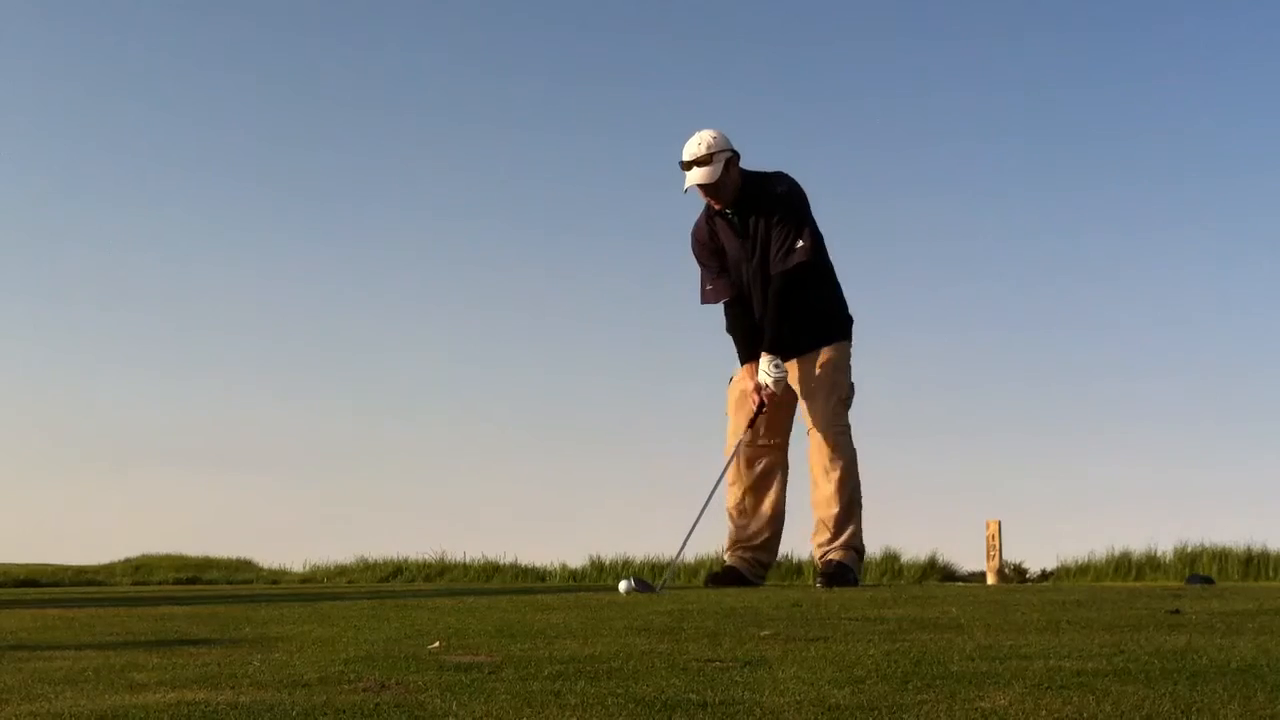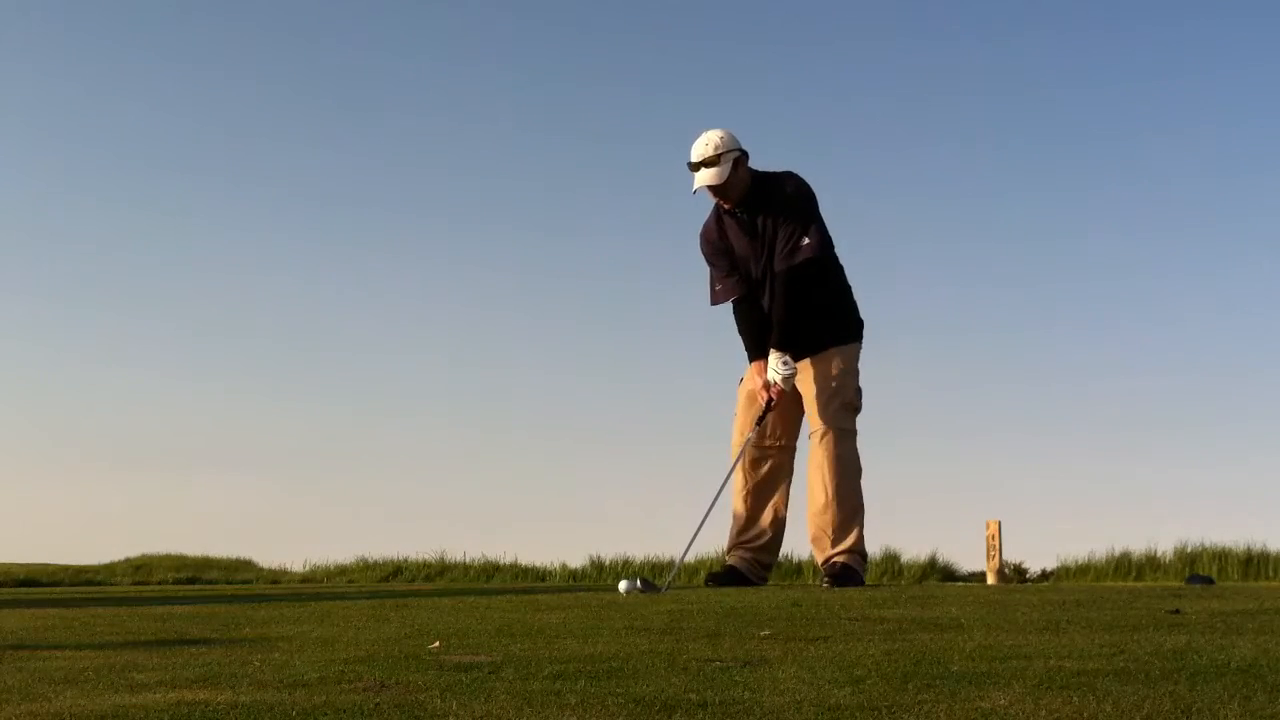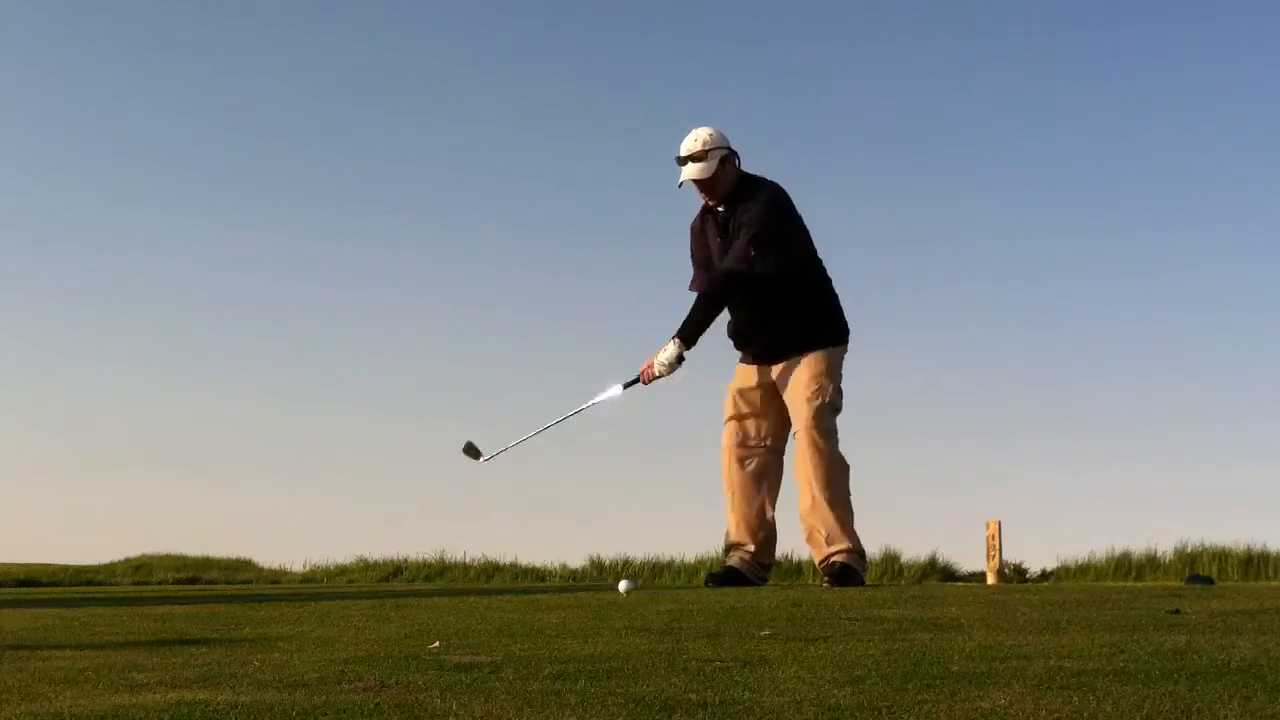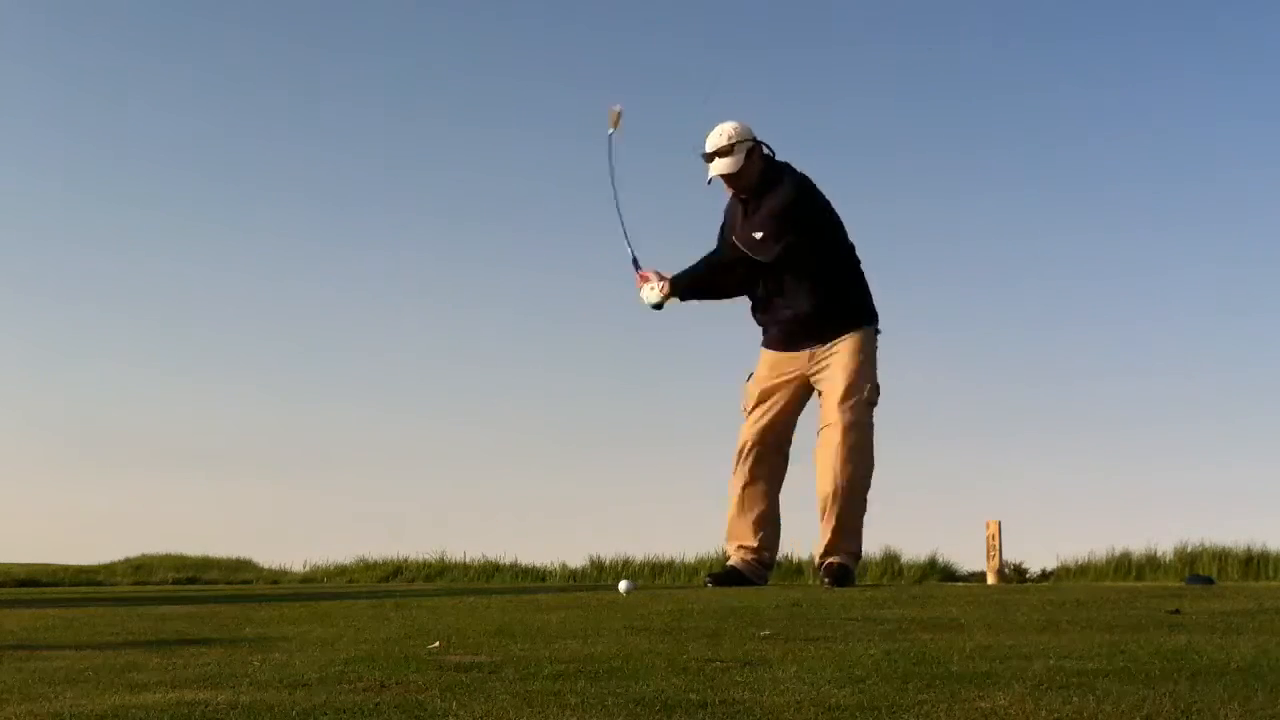
dt=0.7s
person 1, frame 1
left shoulder: (781, 194)
right shoulder: (705, 231)
left elbow: (788, 279)
right elbow: (732, 301)
left wrist: (771, 355)
right wrist: (749, 364)
left hip: (818, 336)
right hip: (757, 347)
left knee: (827, 434)
right knee: (749, 447)
left ankle: (840, 557)
right ankle: (747, 560)
person 1, frame 2
left shoulder: (790, 193)
right shoulder: (714, 231)
left elbow: (795, 275)
right elbow: (742, 299)
left wrist: (780, 350)
right wrist: (758, 360)
left hip: (827, 338)
right hip: (766, 349)
left knee: (830, 435)
right knee: (756, 444)
left ankle: (842, 558)
right ankle: (749, 559)
person 1, frame 3
left shoulder: (767, 203)
right shoulder: (704, 225)
left elbow: (730, 280)
right elbow: (712, 288)
left wrist: (678, 343)
right wrist: (680, 345)
left hip: (810, 343)
right hip: (757, 353)
left knee: (813, 436)
right knee: (743, 448)
left ankle: (842, 557)
right ankle: (750, 558)
person 1, frame 4
left shoulder: (792, 192)
right shoulder: (740, 206)
left elbow: (744, 257)
right elbow: (734, 278)
left wrist: (675, 285)
right wrist: (677, 285)
left hip: (844, 334)
right hip: (782, 344)
left knee: (844, 435)
right knee: (757, 446)
left ankle: (837, 557)
right ankle: (749, 558)
